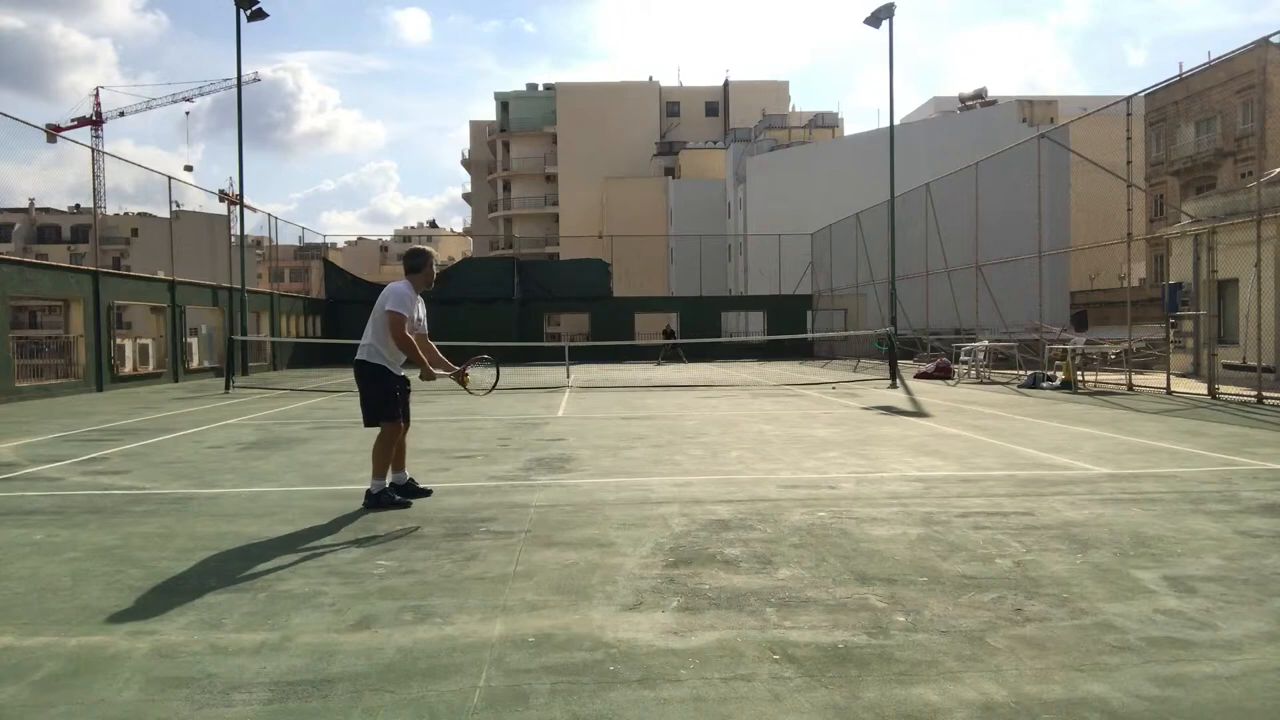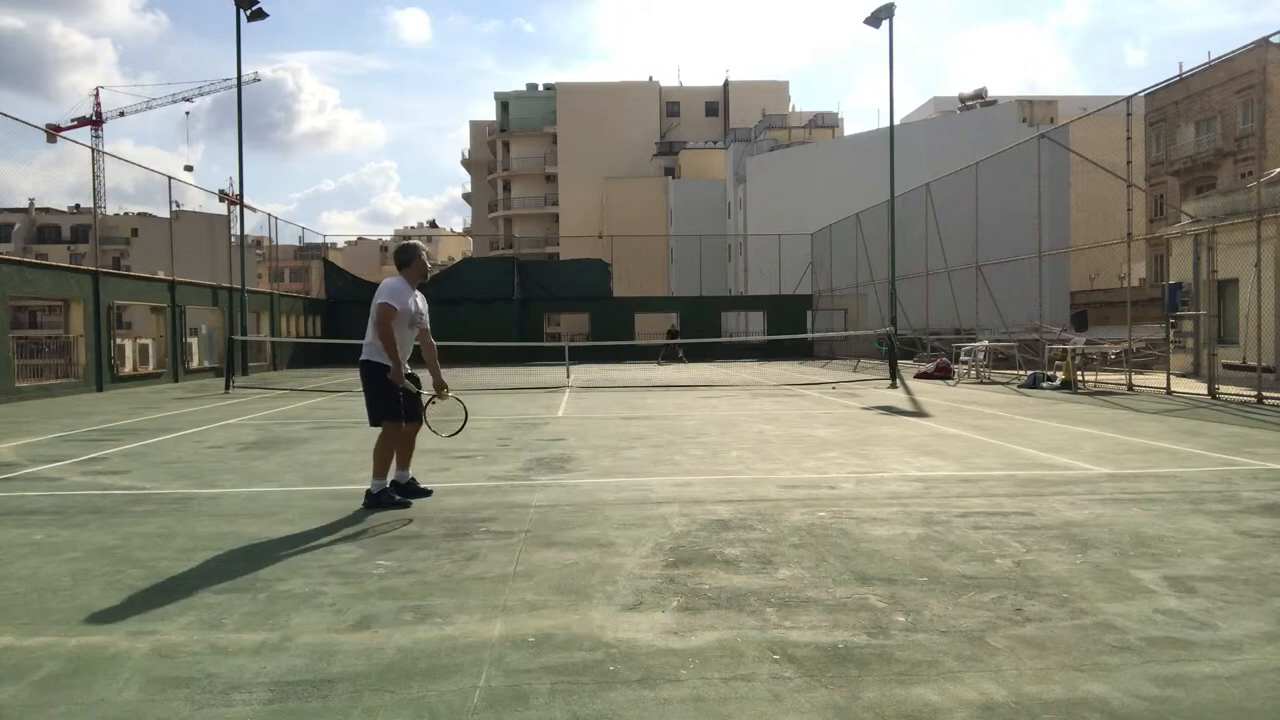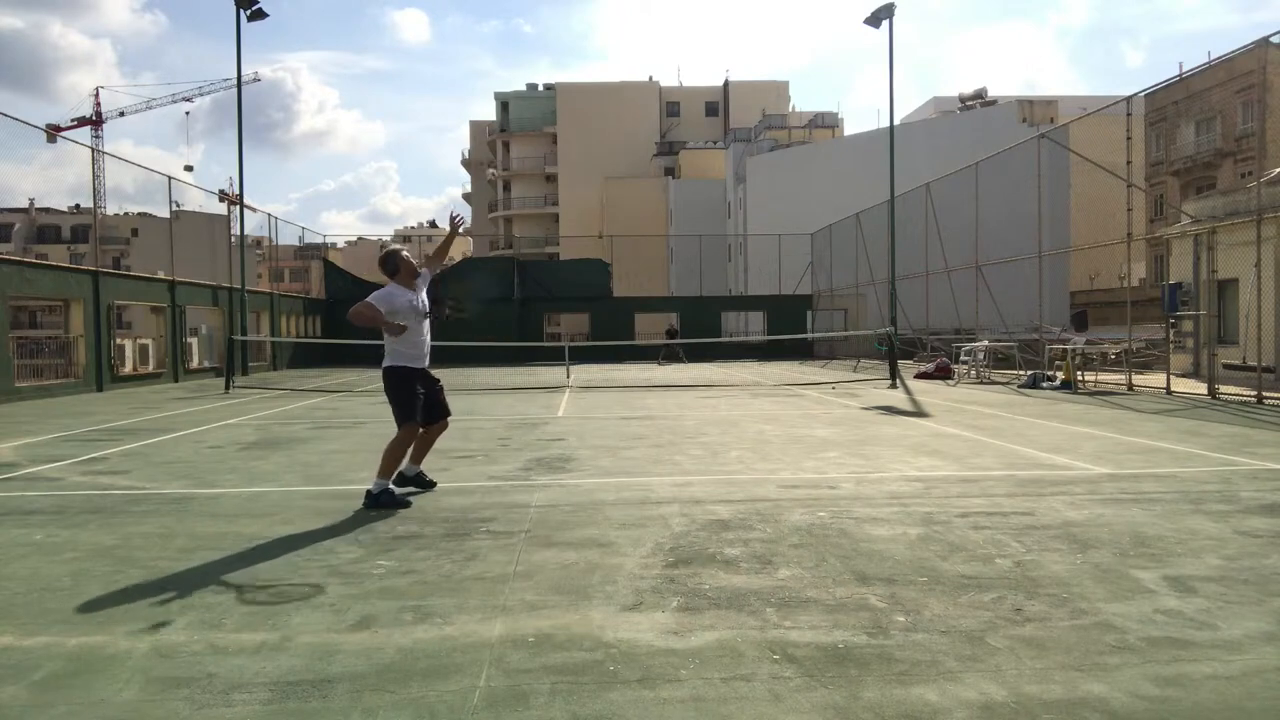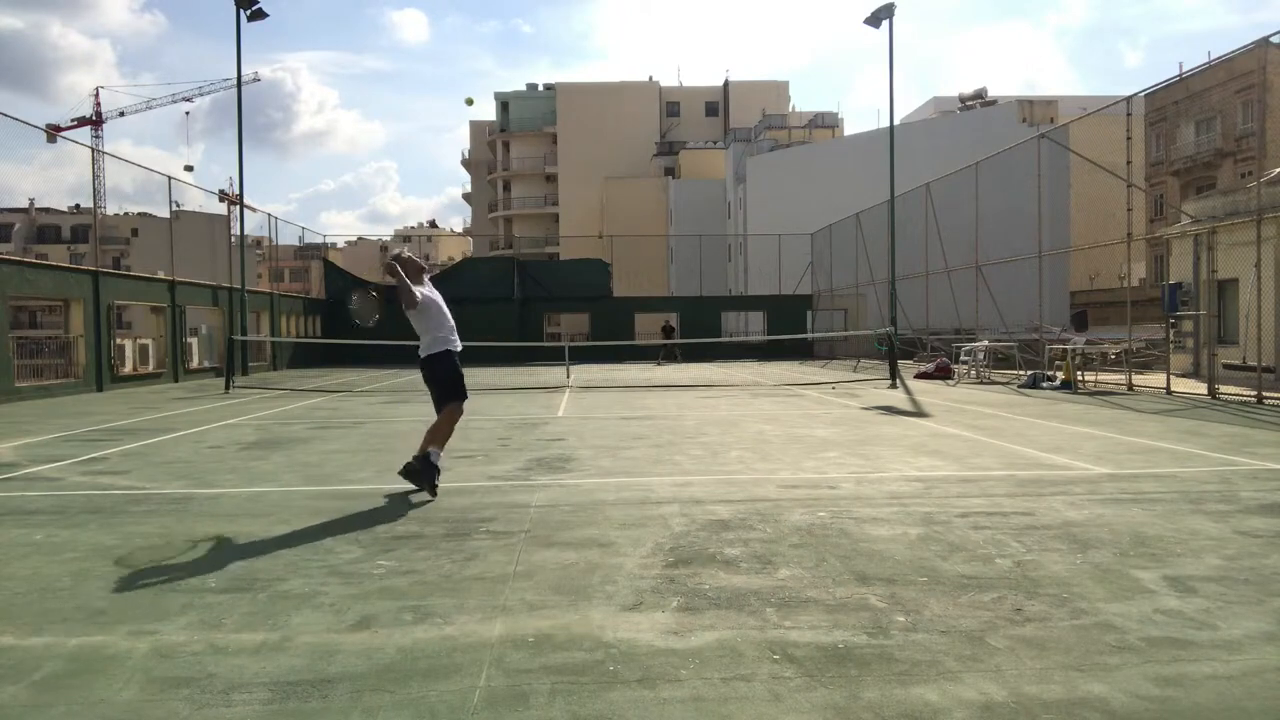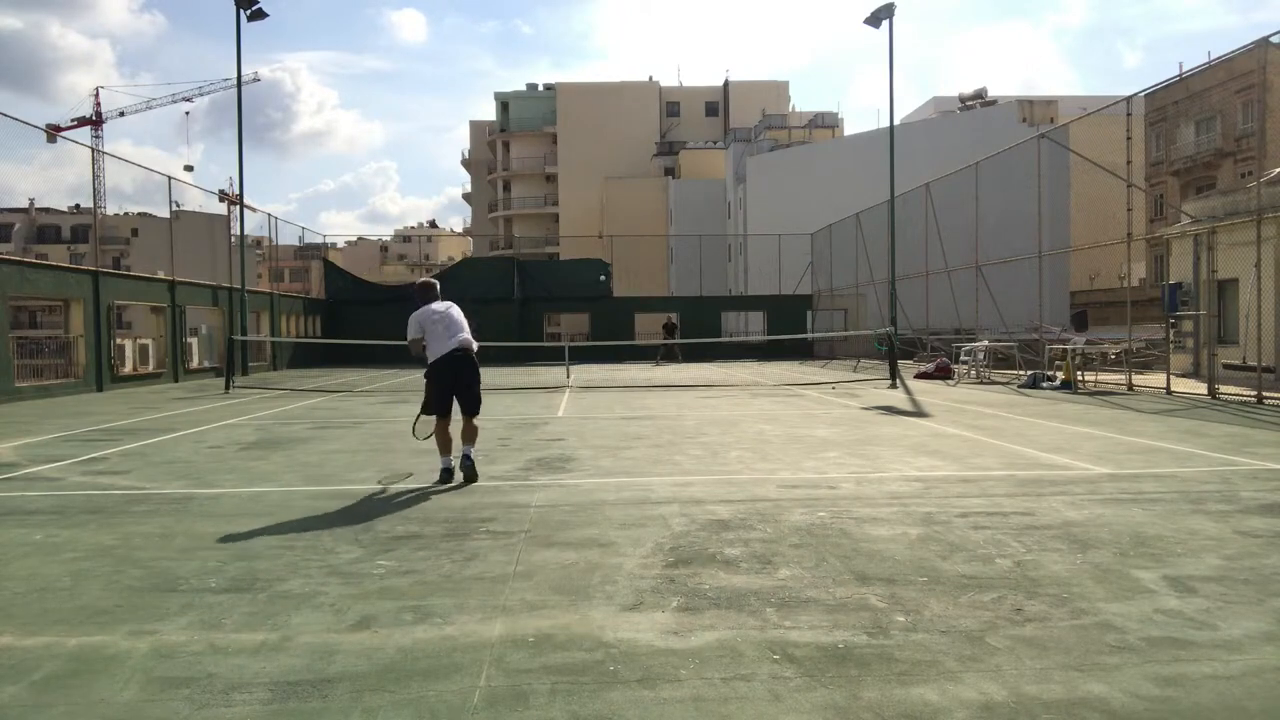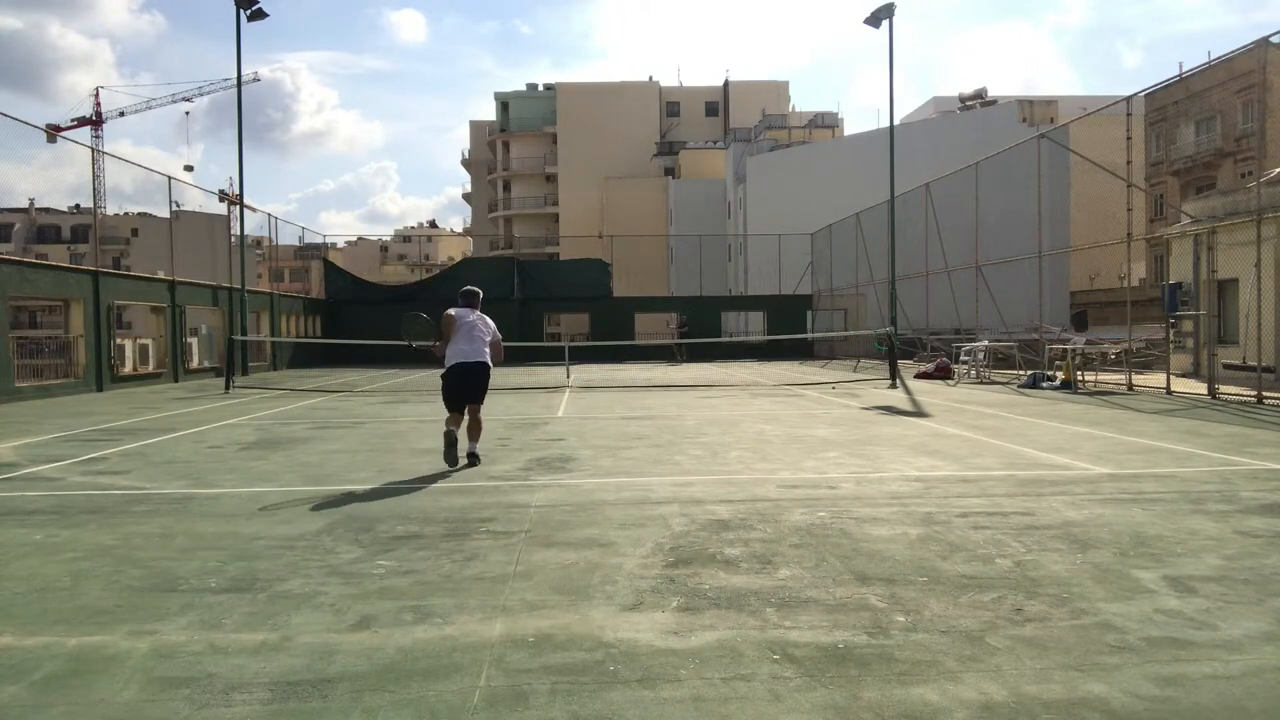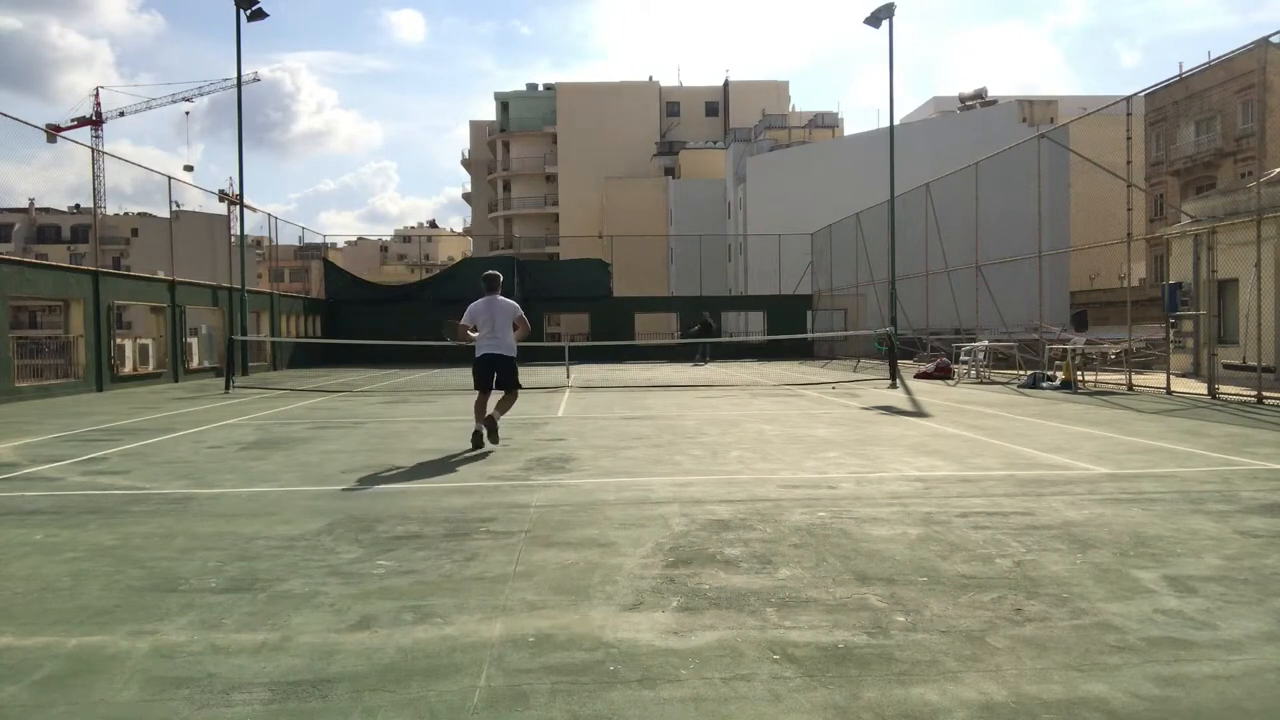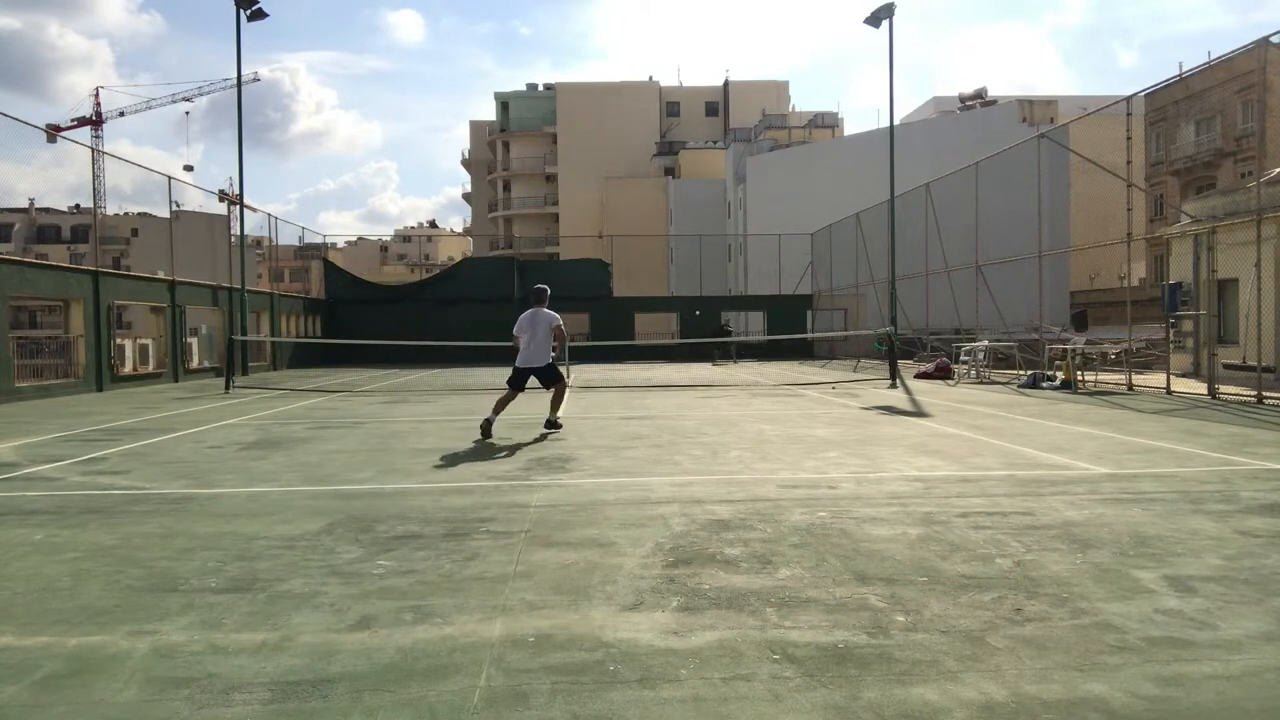
dt=0.4s
person 1, frame 1
left shoulder: (418, 302)
right shoulder: (400, 292)
left elbow: (424, 344)
right elbow: (399, 335)
left wrist: (452, 369)
right wrist: (425, 368)
left hip: (391, 369)
right hip: (374, 366)
left knee: (401, 426)
right knee: (391, 426)
left ankle: (401, 481)
right ankle: (377, 491)
person 1, frame 2
left shoulder: (419, 299)
right shoulder: (393, 287)
left elbow: (426, 340)
right elbow: (382, 324)
left wrist: (437, 377)
right wrist: (396, 366)
left hip: (399, 370)
right hip: (379, 366)
left knee: (412, 424)
right knee: (393, 426)
left ankle: (403, 480)
right ankle: (377, 491)
person 1, frame 3
left shoulder: (418, 283)
right shoulder: (388, 296)
left elbow: (436, 259)
right elbow: (355, 314)
left wrist: (452, 234)
right wrist: (386, 325)
left hip: (421, 371)
right hip: (400, 370)
left knee: (438, 422)
right knee: (410, 428)
left ankle: (409, 472)
right ankle: (378, 490)
person 1, frame 4
left shoulder: (422, 283)
right shoulder: (414, 293)
right elbow: (411, 301)
right wrist: (397, 271)
left hip: (445, 354)
right hip: (439, 356)
left knee: (450, 412)
right knee: (452, 409)
left ankle: (422, 466)
right ankle: (428, 463)
person 1, frame 5
left shoulder: (416, 317)
right shoulder: (452, 307)
left elbow: (416, 350)
left hip: (438, 363)
right hip: (464, 358)
left knee: (442, 421)
right knee: (469, 419)
left ankle: (446, 467)
right ankle: (467, 456)
person 1, frame 6
left shoulder: (454, 313)
right shoulder: (488, 321)
left elbow: (447, 317)
right elbow: (499, 356)
left wrist: (444, 344)
left hip: (455, 365)
right hip: (481, 365)
left knee: (455, 414)
right knee: (474, 412)
left ankle: (451, 434)
right ankle: (472, 452)
person 1, frame 7
left shoulder: (474, 307)
right shoulder: (511, 305)
left elbow: (462, 333)
right elbow: (525, 329)
left hip: (483, 355)
right hip: (506, 354)
left knee: (483, 395)
right knee: (511, 394)
left ankle: (478, 431)
right ankle: (493, 418)
person 1, frame 8
left shoulder: (523, 317)
right shoulder: (552, 316)
left elbow: (516, 341)
right elbow: (562, 336)
right wrist: (555, 352)
left hip: (523, 363)
right hip: (544, 363)
left knee: (510, 394)
right knee: (561, 386)
left ankle: (489, 421)
right ankle: (551, 420)
